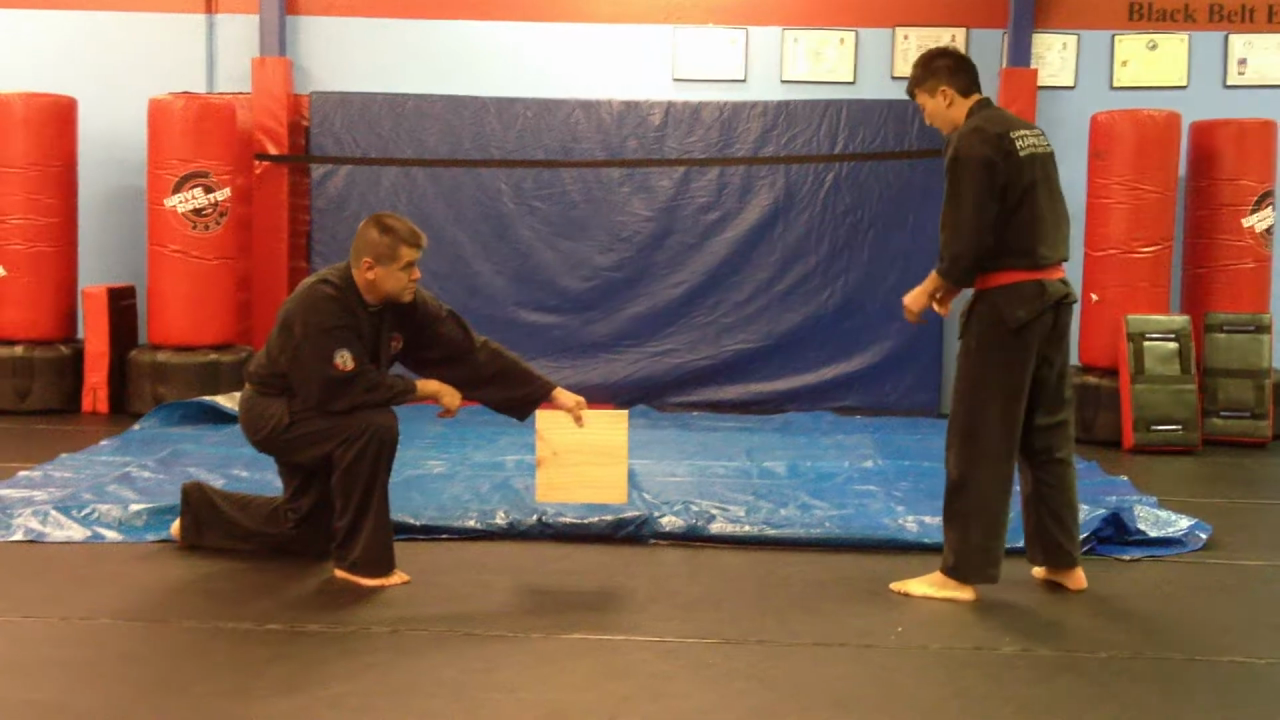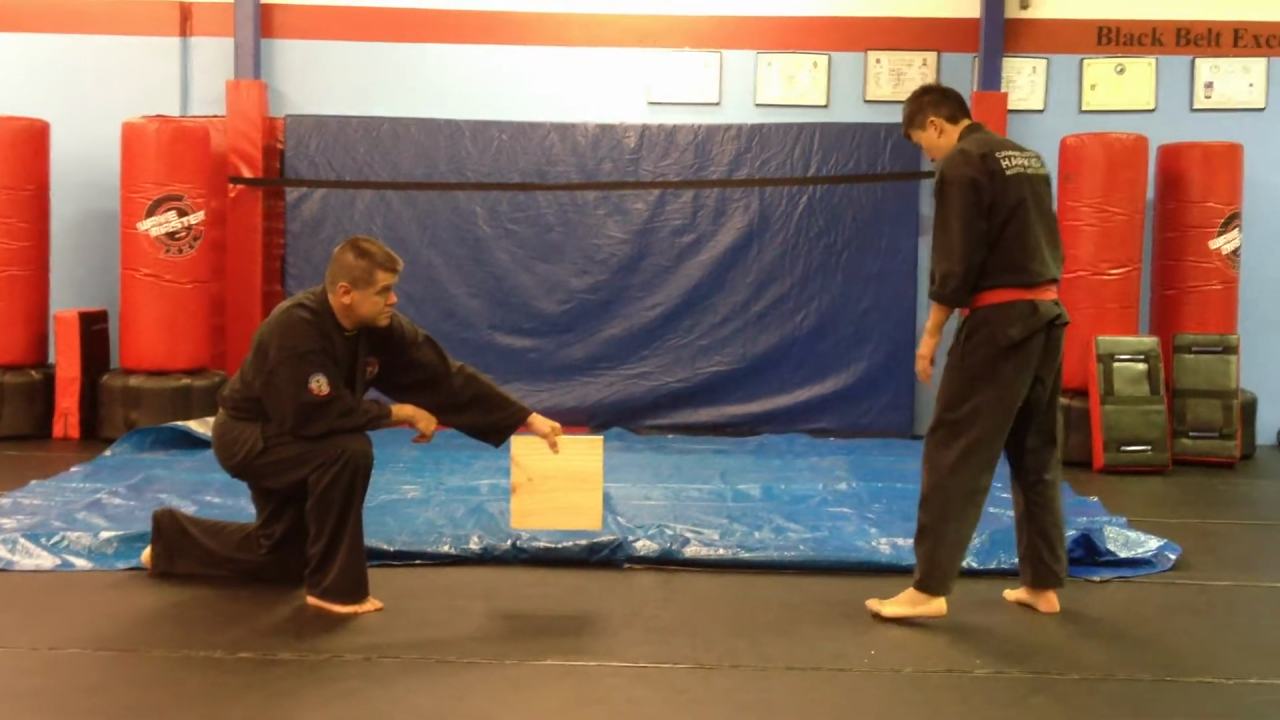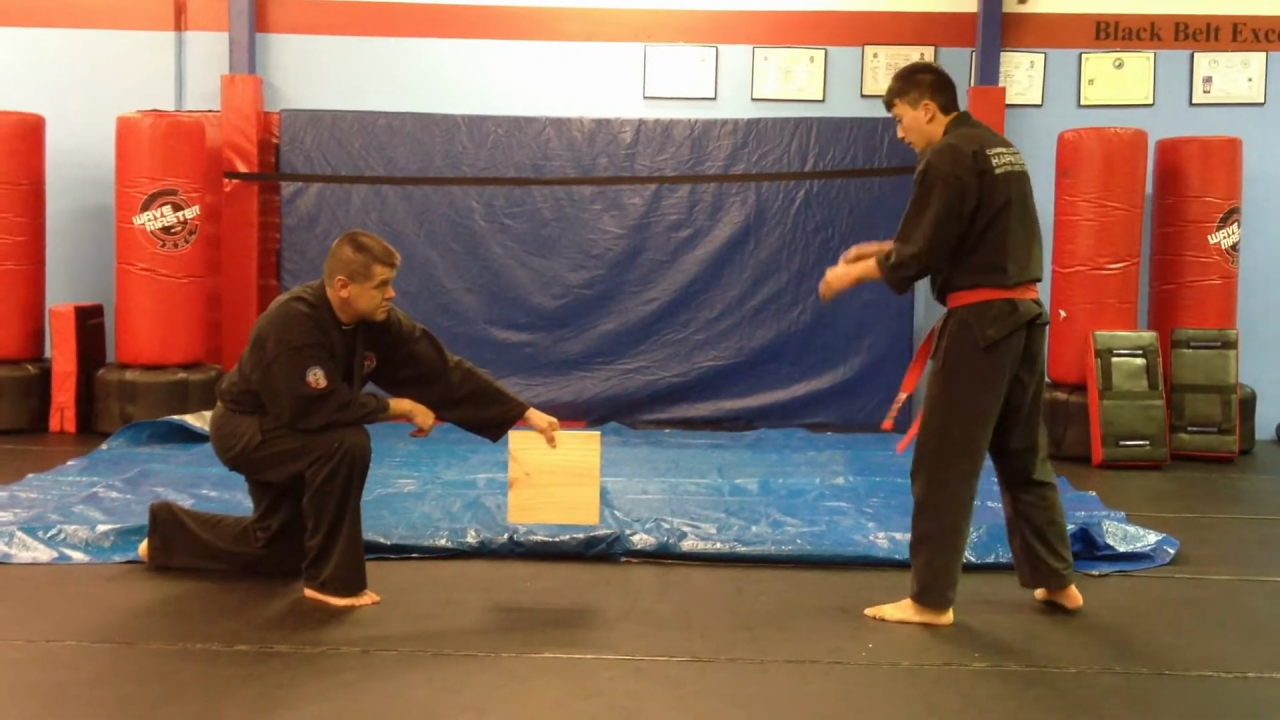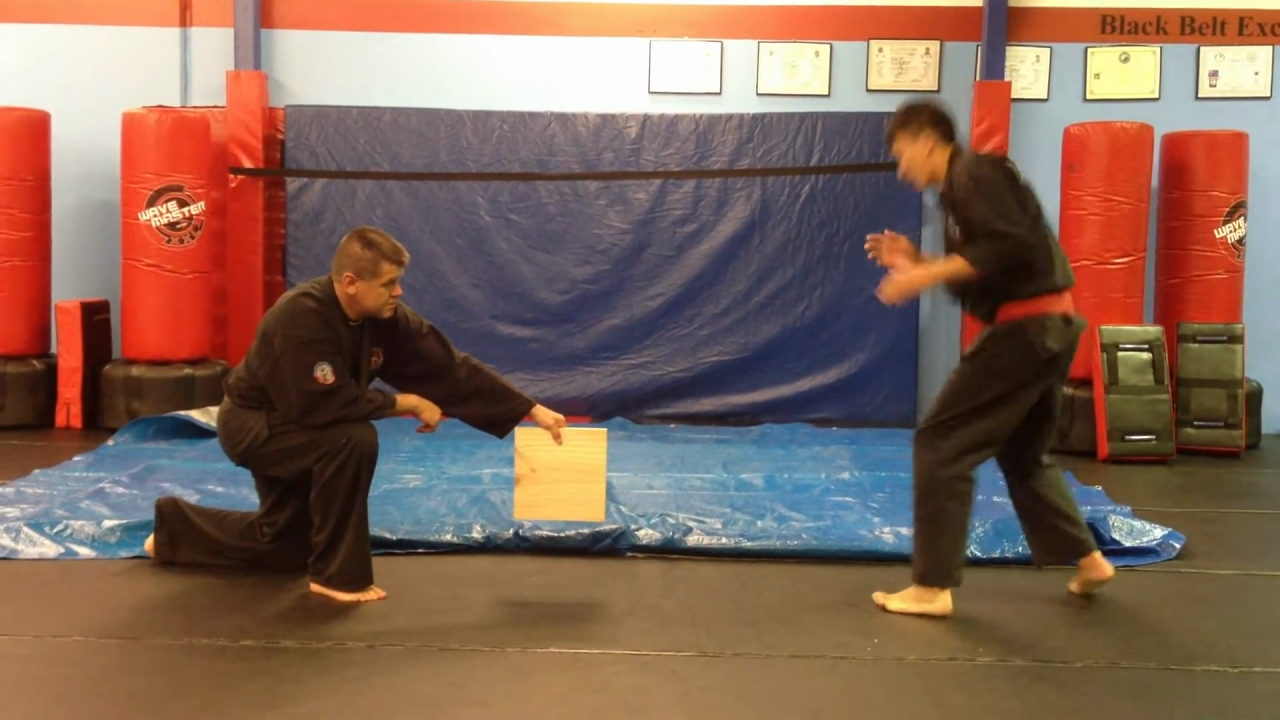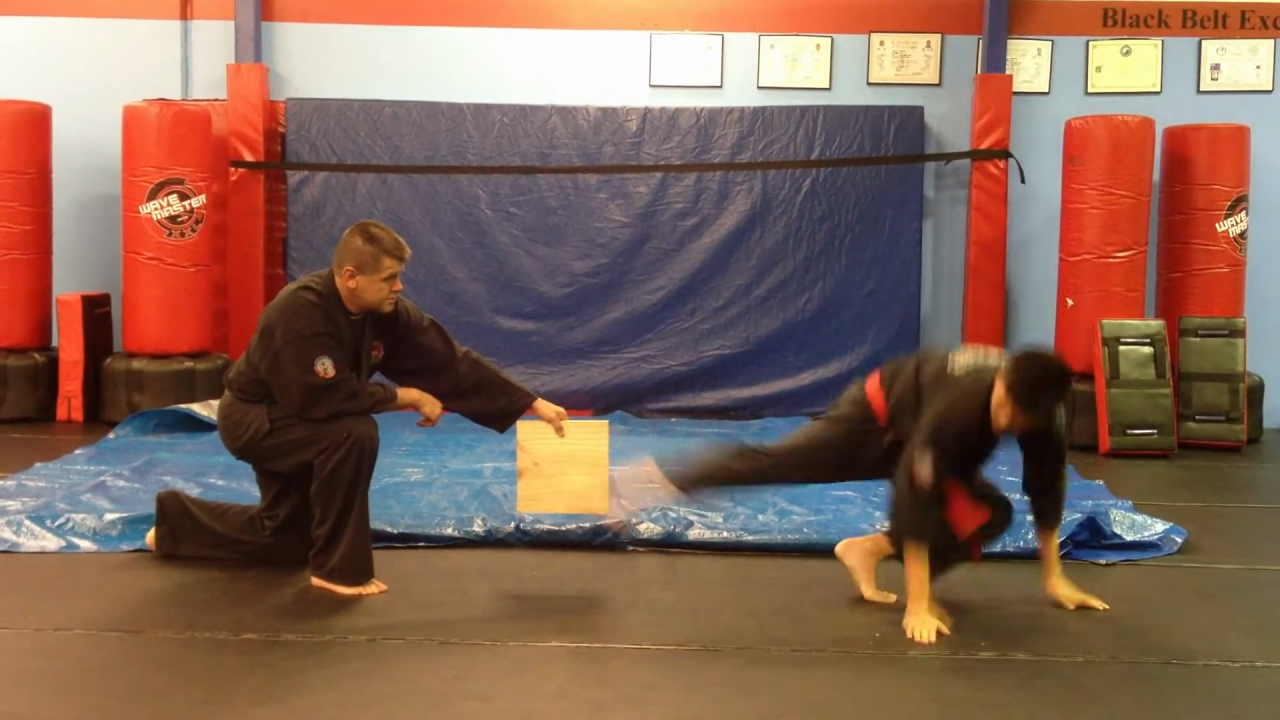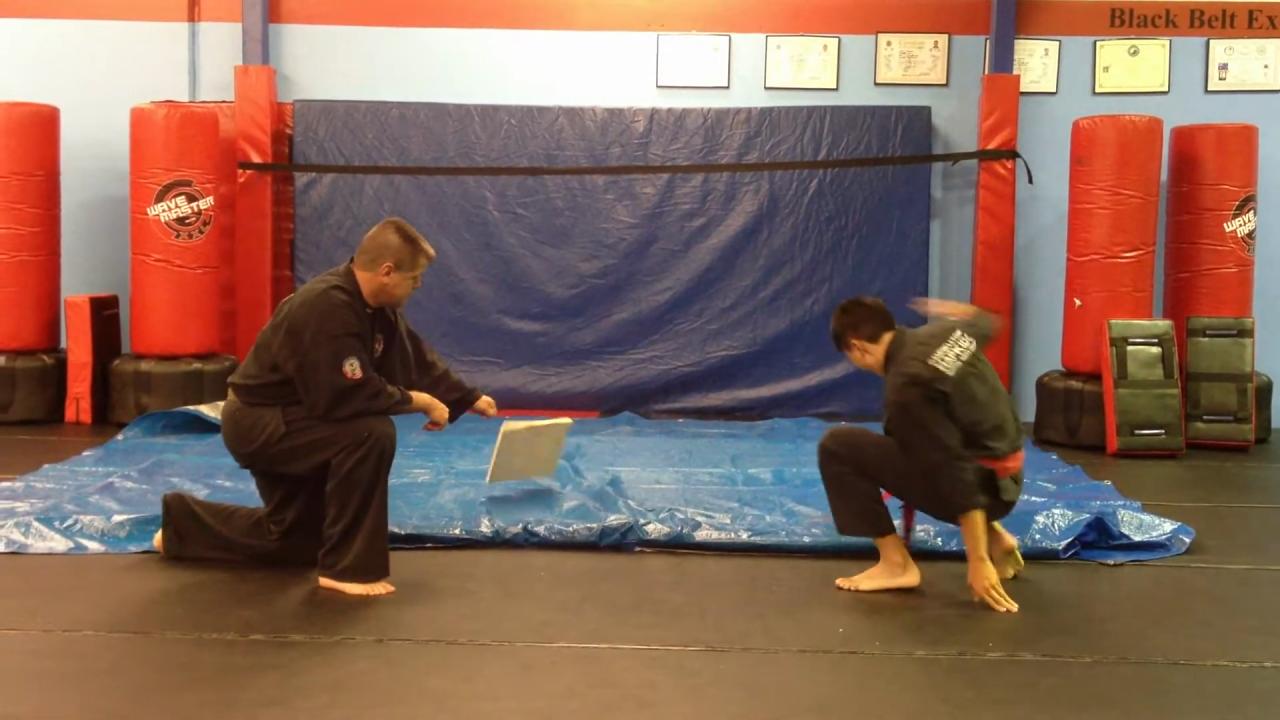
dt=0.7s
person 1, frame 1
left shoulder: (972, 144)
right shoulder: (1028, 133)
left elbow: (966, 241)
left wrist: (929, 289)
right wrist: (953, 283)
left hip: (1008, 302)
right hip: (1051, 292)
left knee: (978, 440)
right knee: (1047, 434)
left ankle: (962, 573)
right ankle: (1063, 561)
person 1, frame 2
left shoulder: (961, 165)
right shoulder: (1026, 158)
left elbow: (955, 263)
left wrist: (931, 334)
left hip: (1000, 320)
right hip: (1045, 315)
left knee: (955, 451)
right knee: (1036, 456)
left ankle: (930, 586)
right ankle: (1042, 583)
person 1, frame 3
left shoulder: (947, 159)
right shoulder: (1001, 149)
left elbow: (922, 251)
left wrist: (854, 274)
right wrist: (886, 249)
left hip: (980, 320)
right hip: (1023, 313)
left knee: (944, 460)
right knee: (1024, 455)
left ankle: (931, 598)
right ankle: (1057, 580)
person 1, frame 4
left shoulder: (977, 175)
right shoulder: (959, 189)
left elbow: (1010, 243)
right elbow: (972, 273)
left wrist: (935, 272)
right wrist: (915, 262)
left hip: (1028, 329)
right hip: (1049, 330)
left knee: (943, 444)
right knee: (1022, 454)
left ankle: (932, 586)
right ankle: (1085, 558)
person 1, frame 5
left shoulder: (1041, 418)
right shoulder: (953, 403)
left elbow: (1047, 486)
right elbow: (917, 495)
left wrist: (1053, 574)
right wrist: (917, 602)
right hip: (880, 418)
left knee: (991, 515)
right knee: (773, 464)
left ankle: (870, 550)
person 1, frame 6
left shoulder: (907, 390)
right shoulder: (943, 332)
left elbow: (961, 480)
right elbow: (979, 327)
left wrist: (978, 560)
right wrist: (958, 313)
left hip: (986, 485)
right hip: (1006, 478)
left knee: (837, 448)
left ankle: (898, 566)
right ankle: (998, 539)
person 2, frame 1
left shoulder: (403, 301)
right shoulder: (320, 304)
left elbow: (469, 351)
right elbow: (347, 389)
left wrist: (551, 392)
right wrist: (428, 389)
left hip: (315, 410)
right hip: (274, 410)
left knee: (310, 531)
right knee: (374, 427)
left ankle: (199, 512)
right ankle: (360, 560)
person 2, frame 2
left shoulder: (380, 326)
right shoulder: (295, 328)
left elbow: (445, 376)
right elbow: (321, 415)
left wrist: (526, 418)
right wrist: (402, 413)
left hip: (289, 436)
right hip: (248, 436)
left knee: (283, 556)
right knee: (348, 452)
left ankle: (170, 539)
right ankle: (333, 587)
person 2, frame 3
left shoulder: (377, 320)
right shoulder: (293, 322)
left elbow: (442, 371)
right elbow: (319, 408)
left wrist: (524, 413)
right wrist: (400, 407)
left hip: (287, 429)
right hip: (246, 429)
left knee: (281, 549)
right knee: (346, 445)
left ankle: (167, 532)
right ankle: (330, 579)
person 2, frame 4
left shoulder: (384, 318)
right shoulder: (301, 318)
left elbow: (450, 368)
right elbow: (326, 404)
left wrist: (530, 409)
right wrist: (407, 403)
left hip: (292, 425)
right hip: (253, 424)
left knee: (288, 545)
right knee: (353, 441)
left ankle: (174, 528)
right ankle: (337, 574)
person 2, frame 5
left shoulder: (387, 311)
right shoulder: (301, 310)
left elbow: (453, 363)
right elbow: (325, 397)
left wrist: (532, 403)
right wrist: (406, 397)
left hip: (291, 419)
right hip: (252, 418)
left knee: (287, 538)
right knee: (354, 434)
left ankle: (176, 520)
right ankle: (338, 568)
person 2, frame 6
left shoulder: (375, 305)
right shoulder: (328, 308)
left elbow: (413, 360)
right elbow: (348, 396)
left wrist: (468, 398)
right wrist: (419, 401)
left hip: (282, 421)
right hip: (258, 422)
left knee: (298, 537)
right knee: (372, 433)
left ankle: (182, 522)
right ankle: (347, 567)
